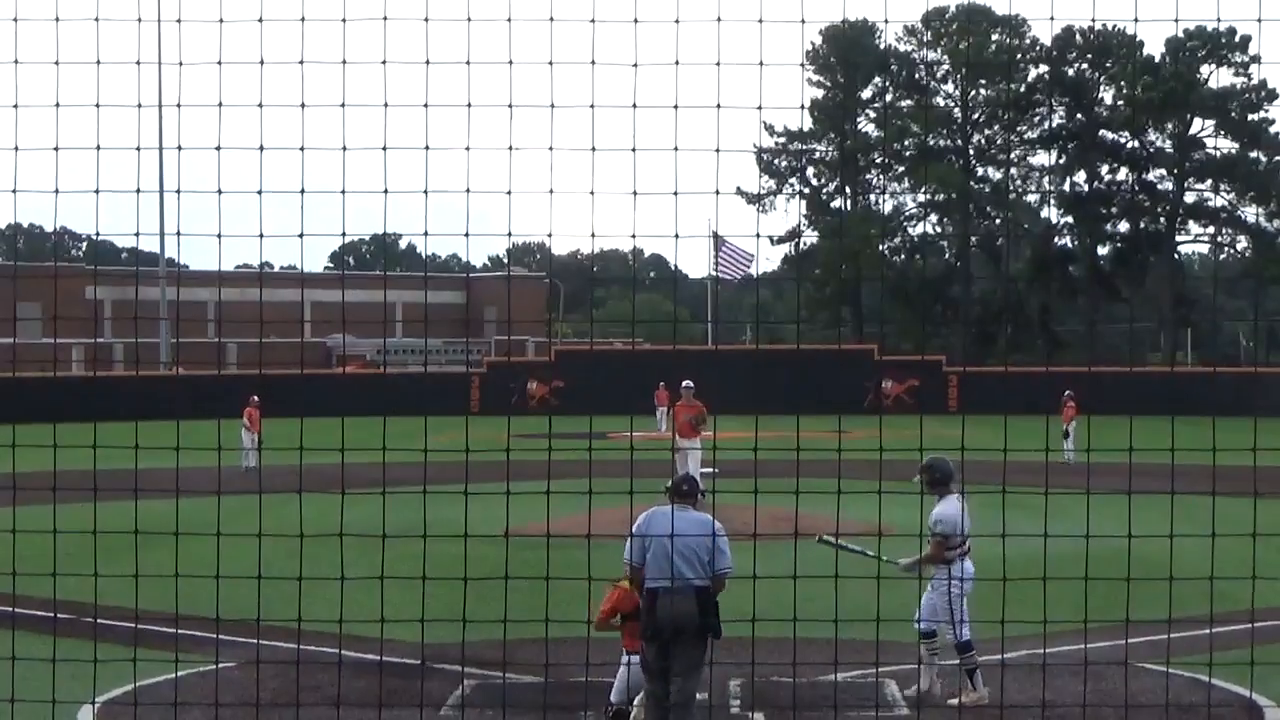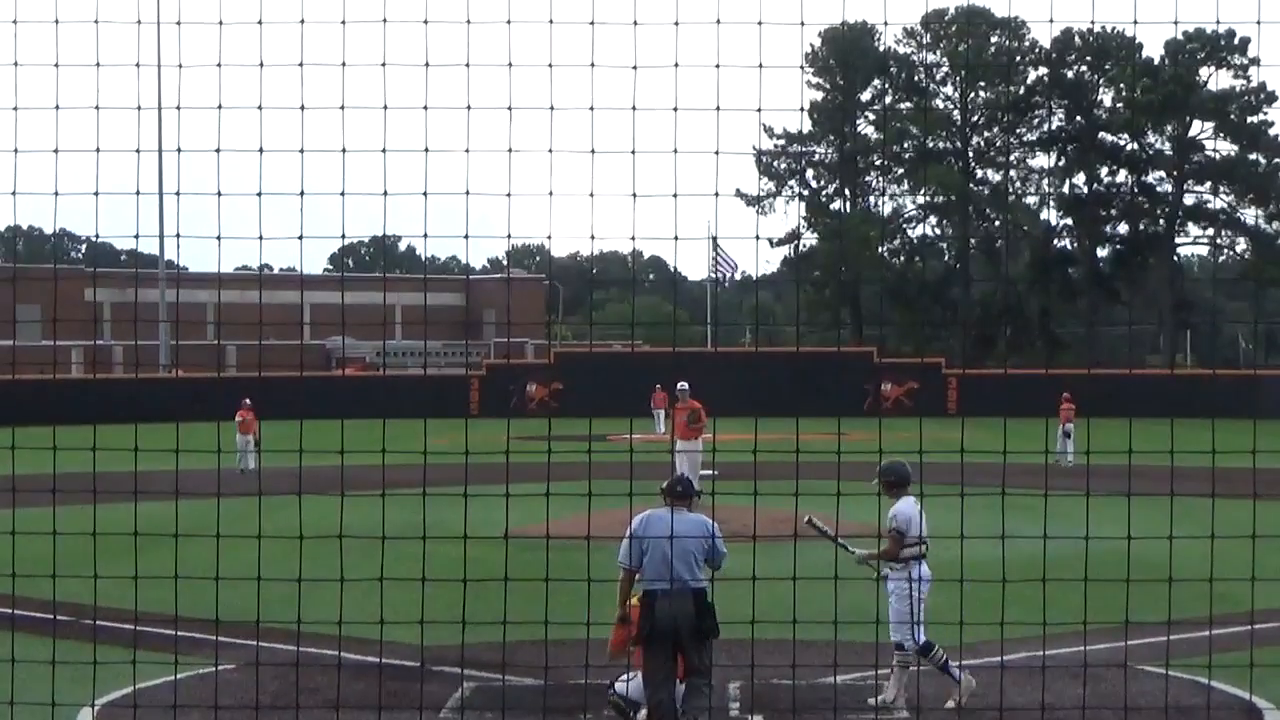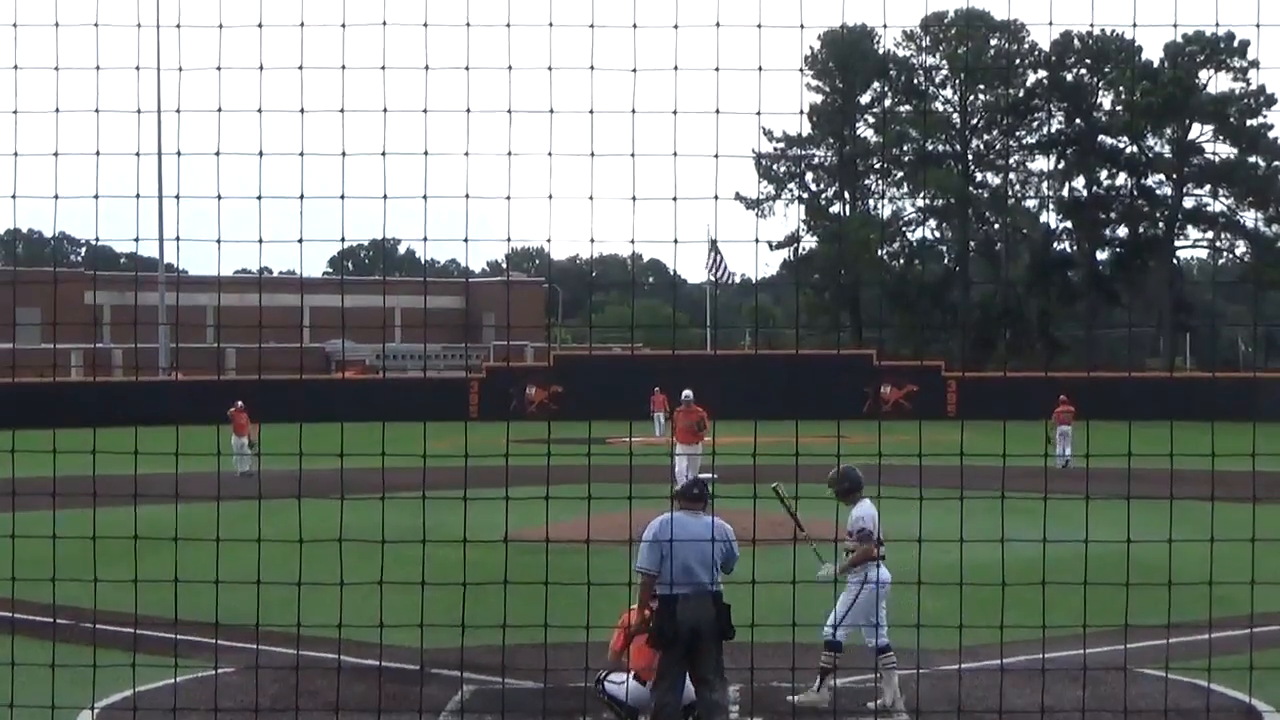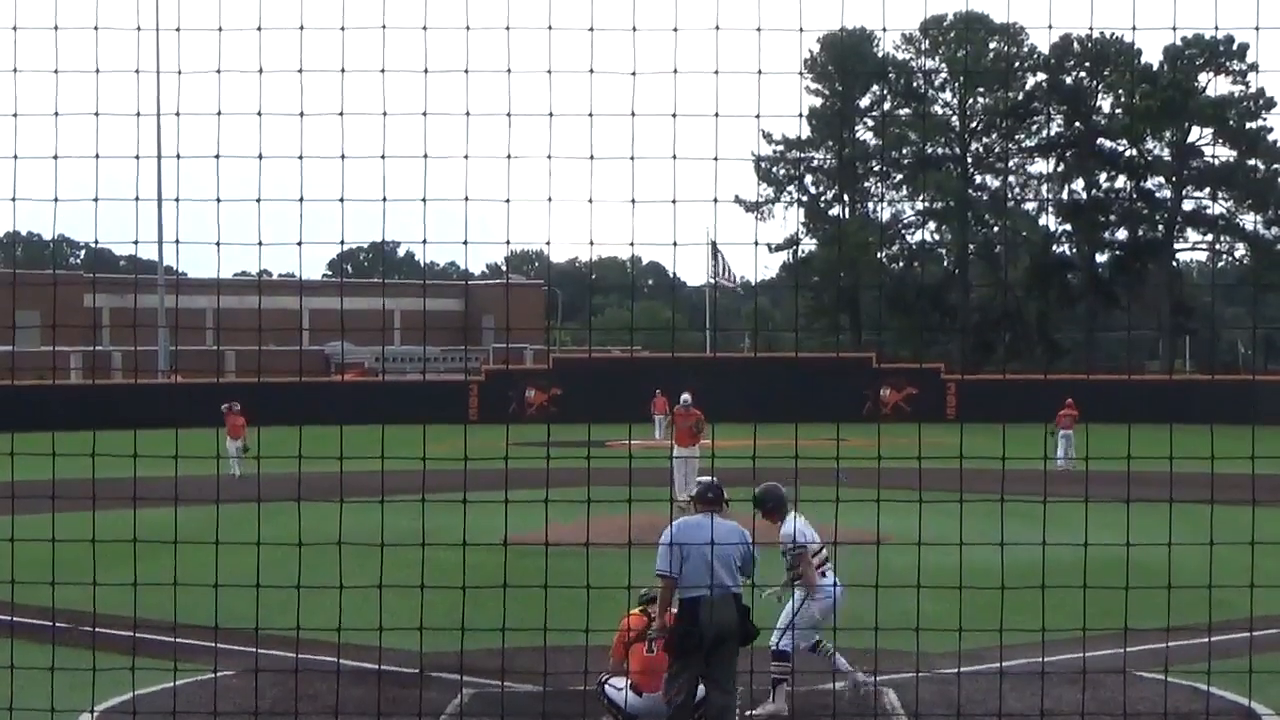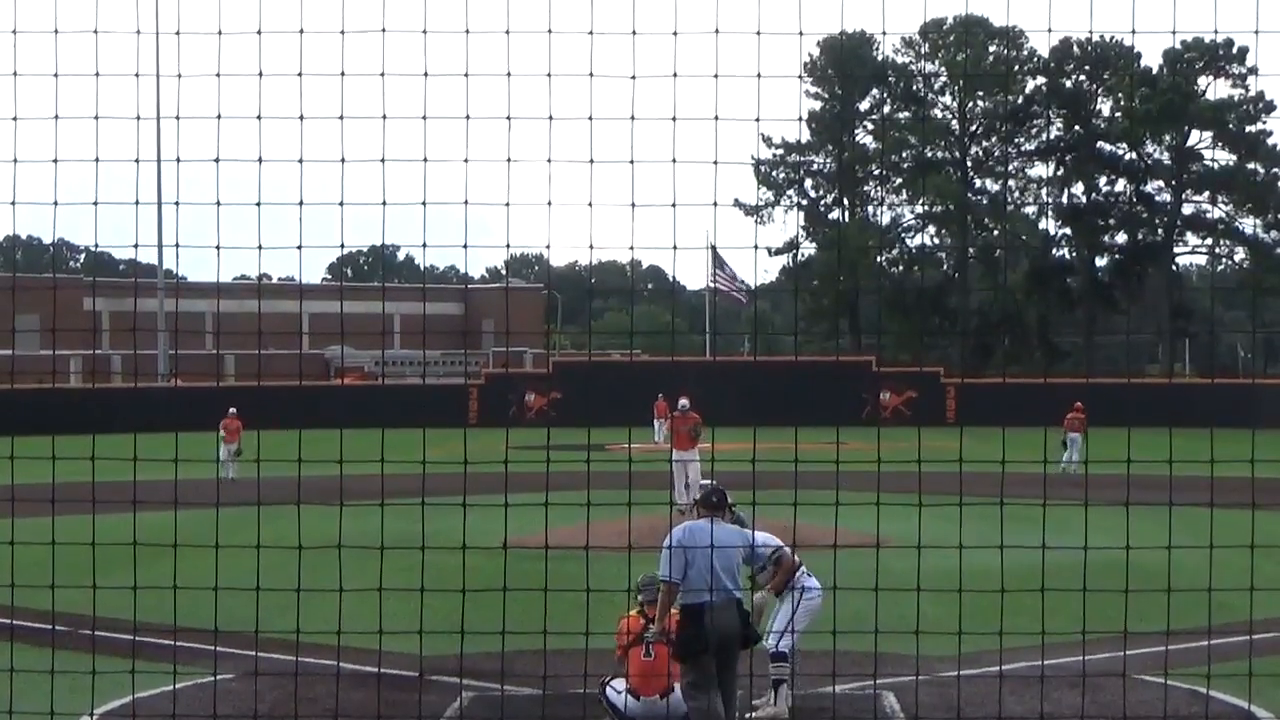
dt=0.4s
person 1, frame 1
left shoulder: (647, 519)
right shoulder: (710, 524)
left elbow: (633, 569)
right elbow: (721, 575)
left wrist: (645, 596)
right wrist: (707, 597)
left hip: (657, 602)
right hip: (696, 603)
left knee: (655, 673)
right knee: (686, 676)
person 1, frame 2
left shoulder: (643, 521)
right shoulder: (706, 525)
left elbow: (628, 571)
right elbow: (718, 563)
left wrist: (622, 606)
left hip: (655, 606)
right hip: (694, 605)
left knee: (658, 677)
right knee: (699, 673)
person 1, frame 3
left shoulder: (660, 526)
right shoulder: (722, 529)
left elbow: (647, 576)
right elbow: (728, 568)
left wrist: (641, 610)
left hip: (672, 609)
right hip: (710, 609)
left knee: (666, 679)
right knee: (711, 680)
person 1, frame 4
left shoulder: (679, 528)
right shoulder: (738, 532)
left elbow: (668, 579)
right elbow: (749, 571)
left wrist: (661, 616)
left hip: (693, 613)
right hip: (730, 611)
left knee: (680, 683)
right knee: (723, 684)
person 1, frame 5
left shoulder: (682, 533)
right shoulder: (739, 535)
left elbow: (669, 584)
left wrist: (660, 620)
left hip: (696, 620)
right hip: (732, 617)
left knee: (700, 690)
right knee: (725, 687)
person 2, frame 1
left shoulder: (942, 512)
right shoulder: (956, 500)
left elbow: (937, 553)
left wrist: (912, 563)
right wrist: (923, 560)
left hip: (949, 575)
right hip: (948, 571)
left knee: (958, 632)
right knee: (924, 622)
left ankle: (976, 690)
right ankle: (928, 683)
person 2, frame 2
left shoulder: (898, 510)
right shoulder: (914, 504)
left elbow: (892, 551)
left wrist: (867, 555)
right wrist: (891, 570)
left hip: (907, 578)
right hip: (910, 575)
left knee: (914, 639)
right knee: (901, 636)
left ankle: (959, 680)
right ankle: (894, 693)
person 2, frame 3
left shoulder: (860, 512)
right shoulder: (866, 508)
left elbow: (866, 551)
left wrist: (838, 570)
right wrist: (843, 568)
left hip: (864, 580)
right hip: (877, 578)
left knee: (834, 632)
right knee: (878, 638)
left ankle: (820, 691)
right ankle: (892, 698)
person 2, frame 4
left shoulder: (789, 531)
right shoulder: (797, 521)
left elbow: (807, 567)
left wrist: (812, 600)
right wrist: (783, 586)
left hip: (815, 591)
right hip: (827, 586)
left knee: (780, 642)
right knee: (811, 639)
right ankle: (858, 679)
person 2, frame 5
left shoulder: (760, 542)
right shoulder: (751, 544)
left elbow: (789, 564)
right elbow: (759, 579)
left wrist: (769, 590)
right wrist: (756, 611)
left hip: (803, 590)
right hip: (792, 591)
left knee: (778, 642)
right knee: (773, 639)
left ankle: (778, 705)
right ankle: (780, 694)
